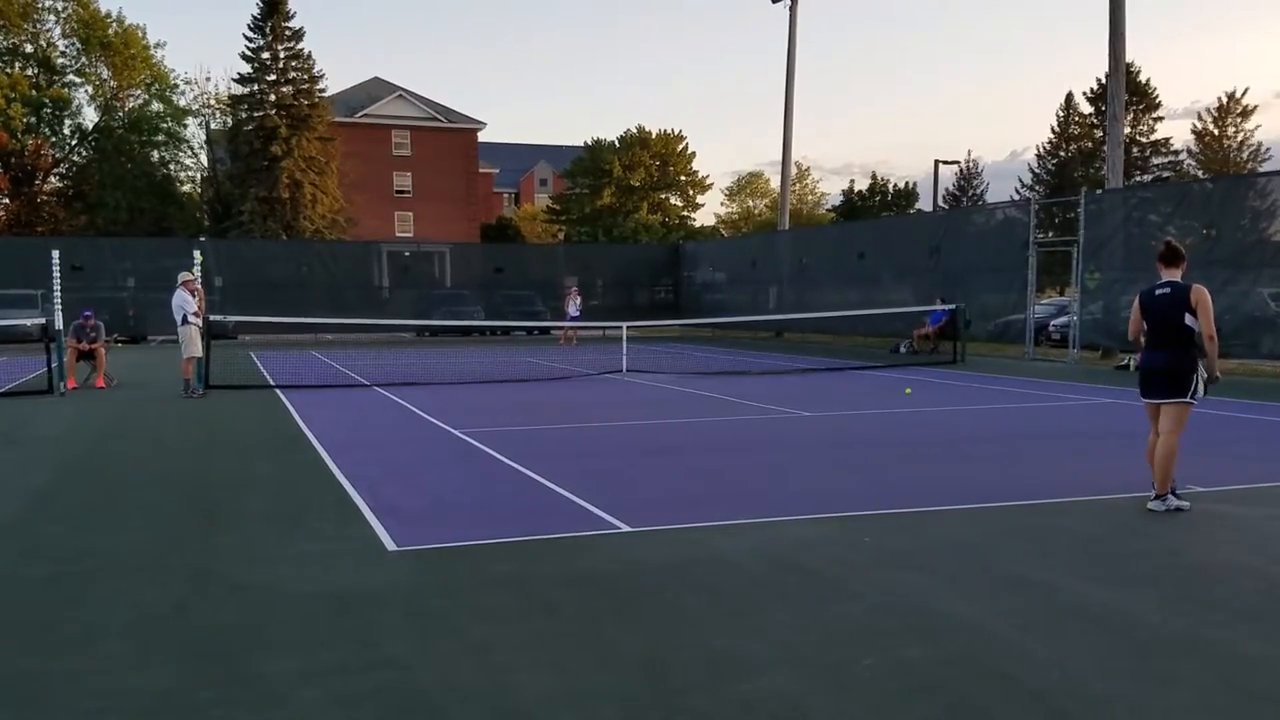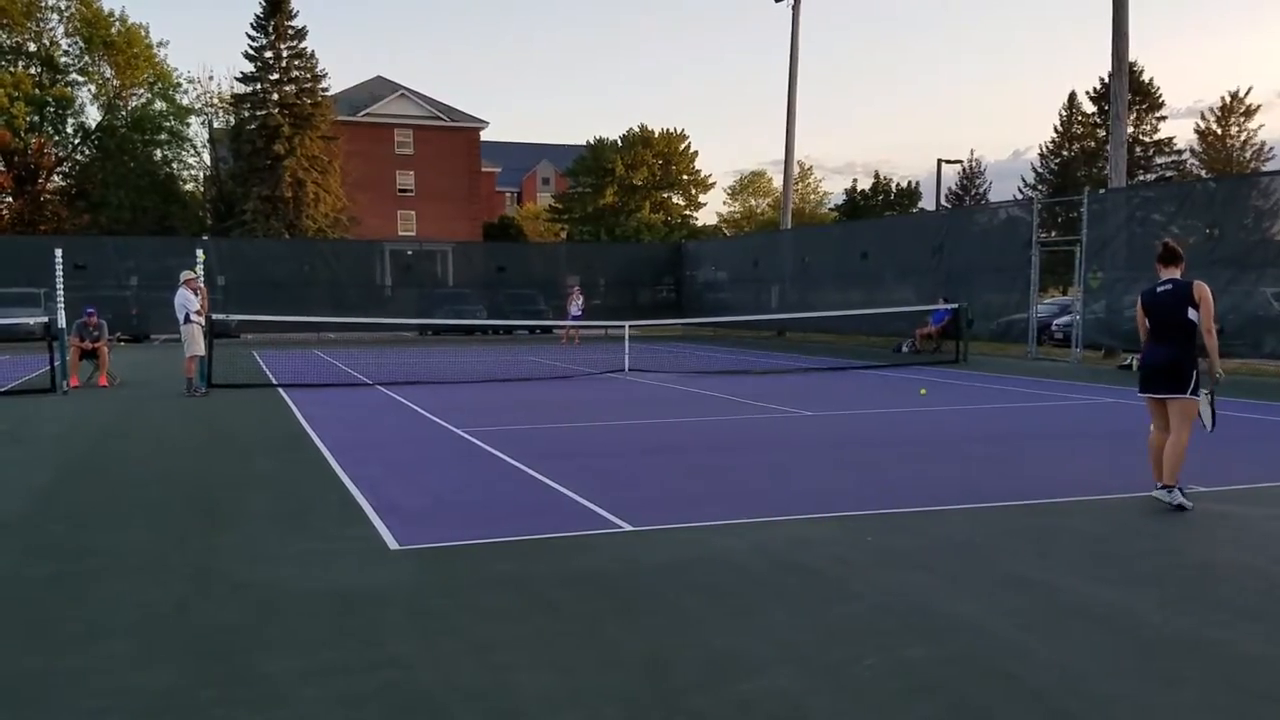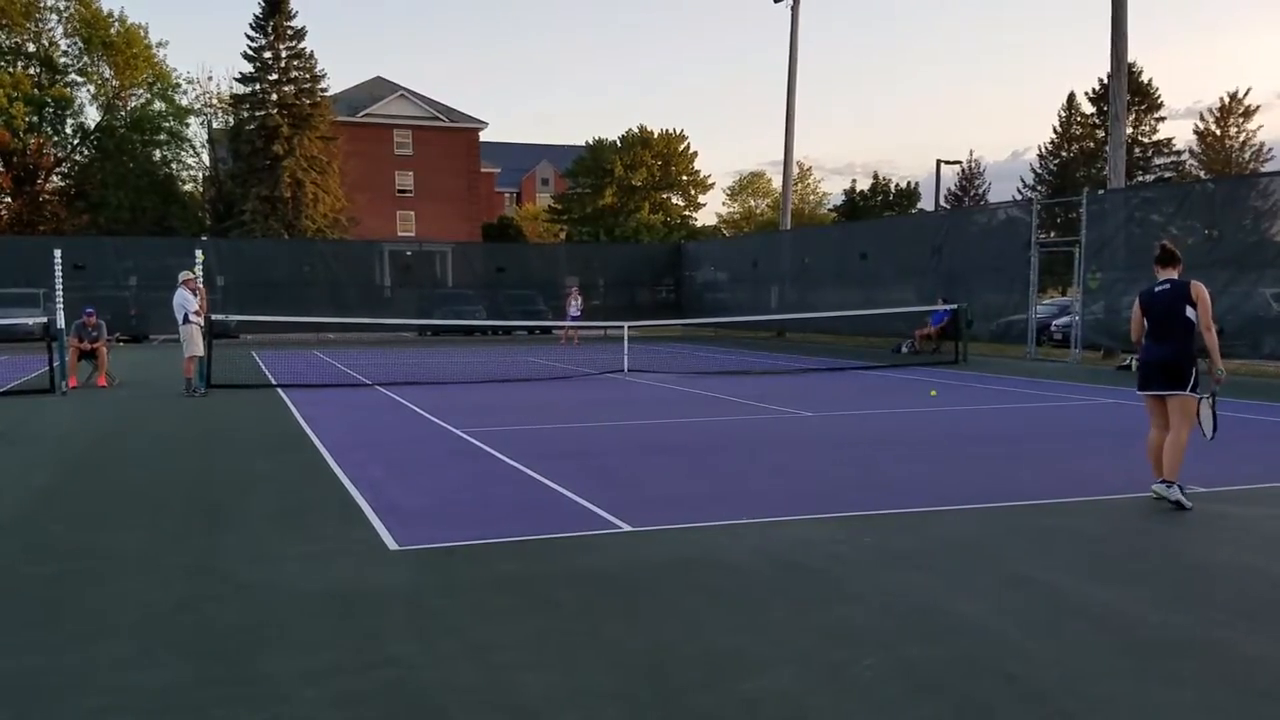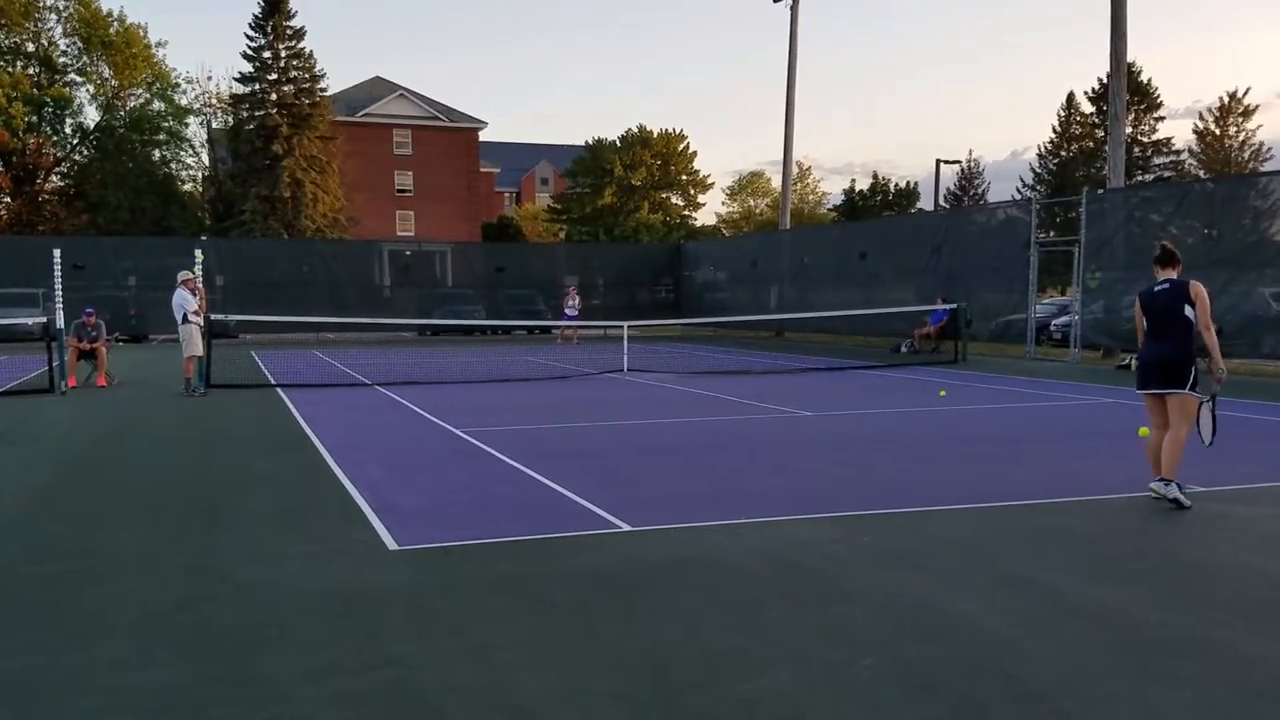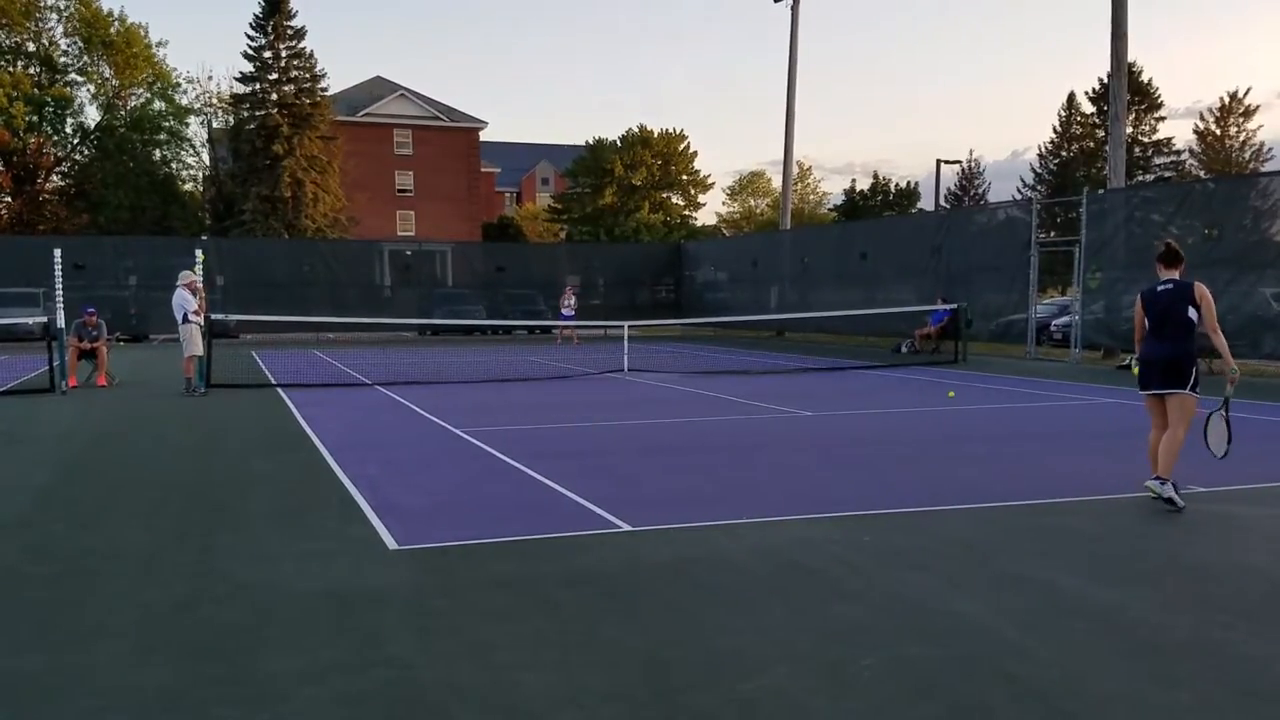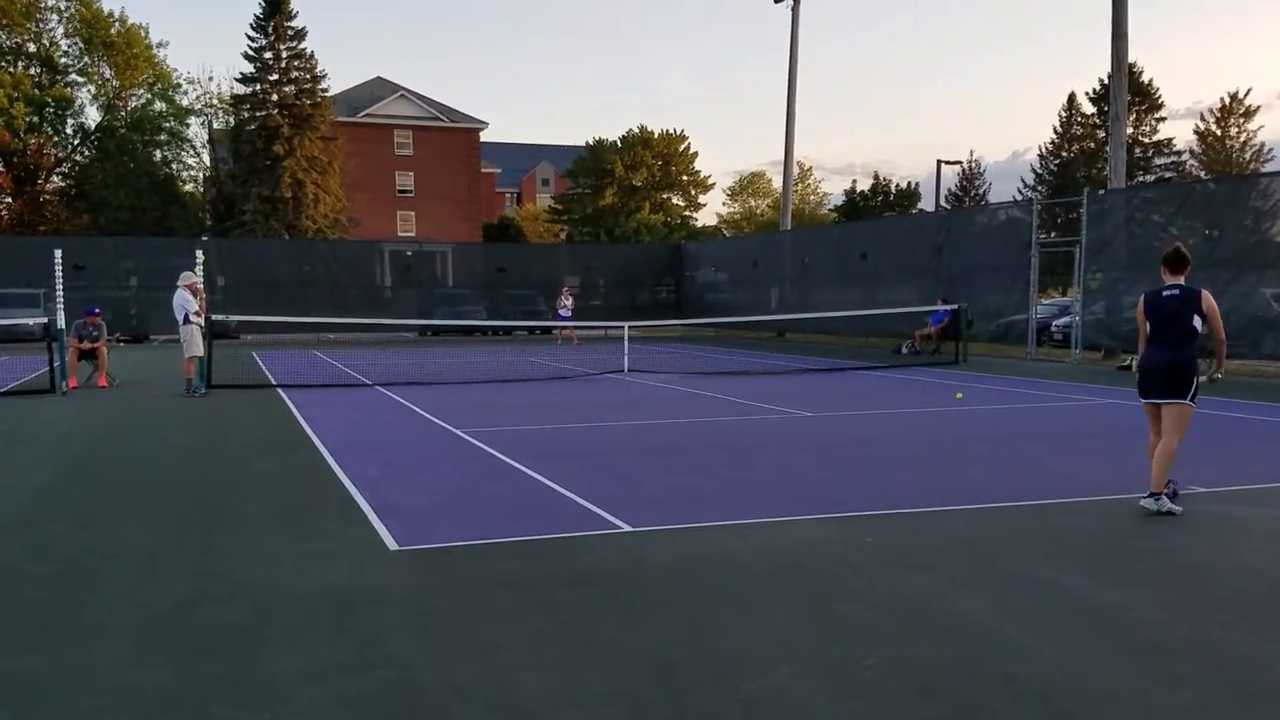
dt=0.3s
person 1, frame 1
left shoulder: (1143, 297)
right shoulder: (1196, 292)
left elbow: (1134, 336)
right elbow: (1209, 335)
right wrist: (1212, 368)
left hip: (1150, 367)
right hip: (1180, 370)
left knee: (1156, 431)
right knee: (1170, 434)
left ankle: (1161, 484)
right ankle: (1161, 495)
person 1, frame 2
left shoulder: (1145, 297)
right shoulder: (1197, 289)
left elbow: (1144, 337)
right elbow: (1208, 330)
right wrist: (1215, 367)
left hip: (1151, 364)
right hip: (1181, 365)
left knee: (1160, 428)
right knee: (1180, 430)
left ankle: (1162, 482)
right ankle: (1168, 487)
person 1, frame 3
left shoulder: (1143, 297)
right shoulder: (1195, 288)
left elbow: (1136, 337)
right elbow: (1207, 328)
right wrist: (1217, 364)
left hip: (1150, 363)
right hip: (1180, 363)
left knee: (1158, 427)
right knee: (1180, 428)
left ankle: (1160, 481)
right ankle: (1169, 483)
person 1, frame 4
left shoulder: (1143, 297)
right shoulder: (1193, 288)
right elbow: (1206, 327)
right wrist: (1218, 362)
left hip: (1149, 362)
right hip: (1179, 362)
left knee: (1158, 426)
right knee: (1179, 427)
left ankle: (1159, 480)
right ankle: (1166, 481)
person 1, frame 5
left shoulder: (1144, 296)
right shoulder: (1197, 290)
right elbow: (1213, 330)
left wrist: (1142, 363)
right wrist: (1230, 363)
left hip: (1151, 362)
right hip: (1180, 363)
left knee: (1158, 427)
right knee: (1177, 428)
left ankle: (1159, 480)
right ankle: (1161, 479)
person 1, frame 6
left shoulder: (1146, 299)
right shoulder: (1202, 297)
right elbow: (1220, 339)
right wrist: (1219, 366)
left hip: (1150, 368)
right hip: (1180, 371)
left knee: (1157, 433)
right knee: (1171, 438)
left ankle: (1160, 484)
right ankle: (1154, 495)
